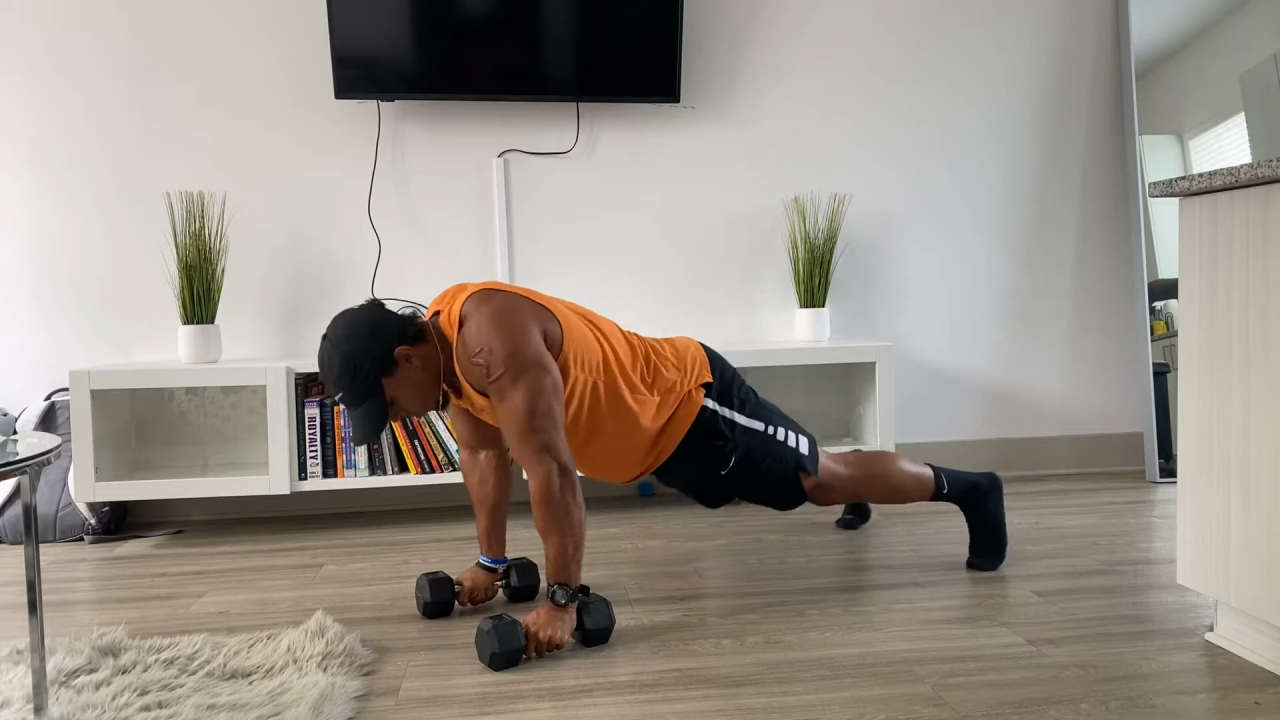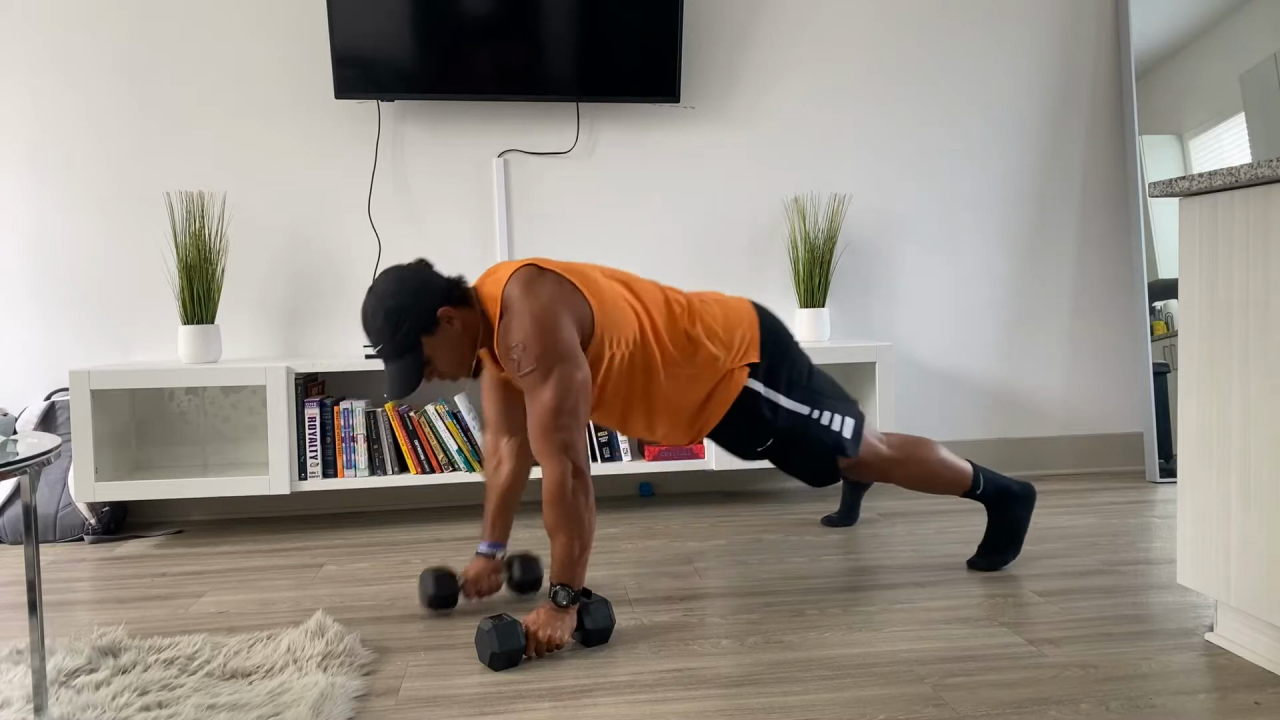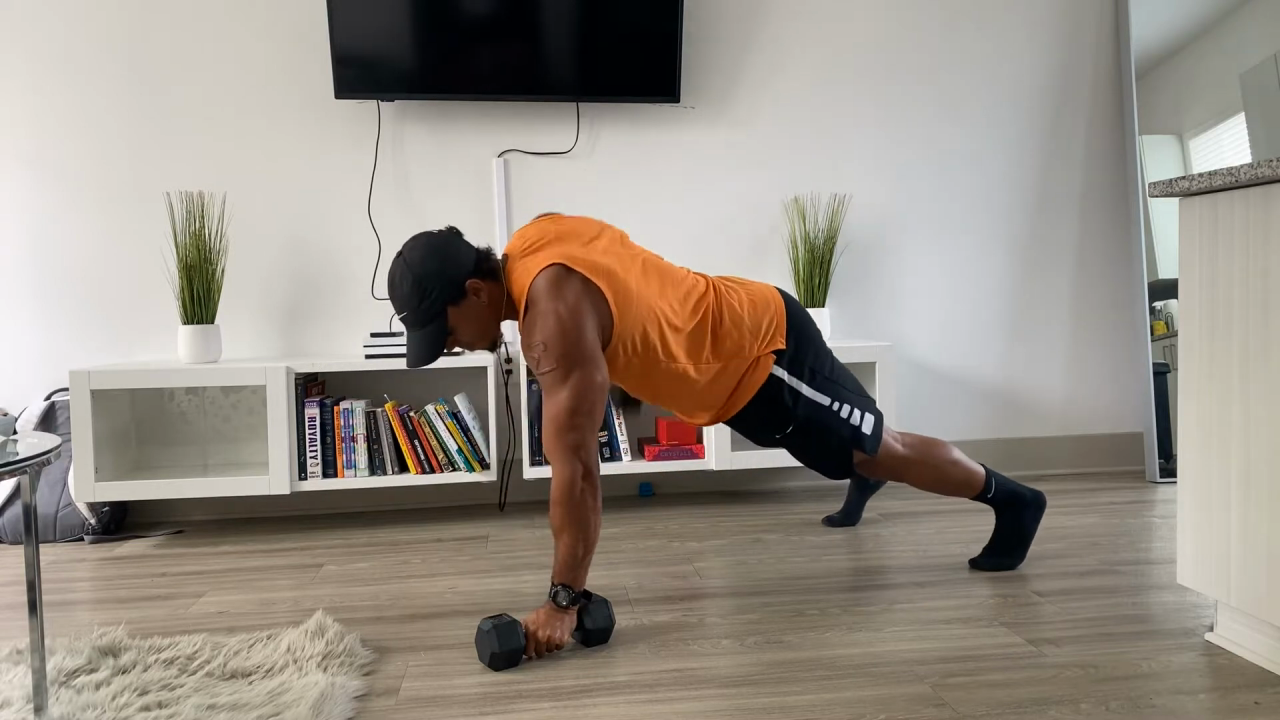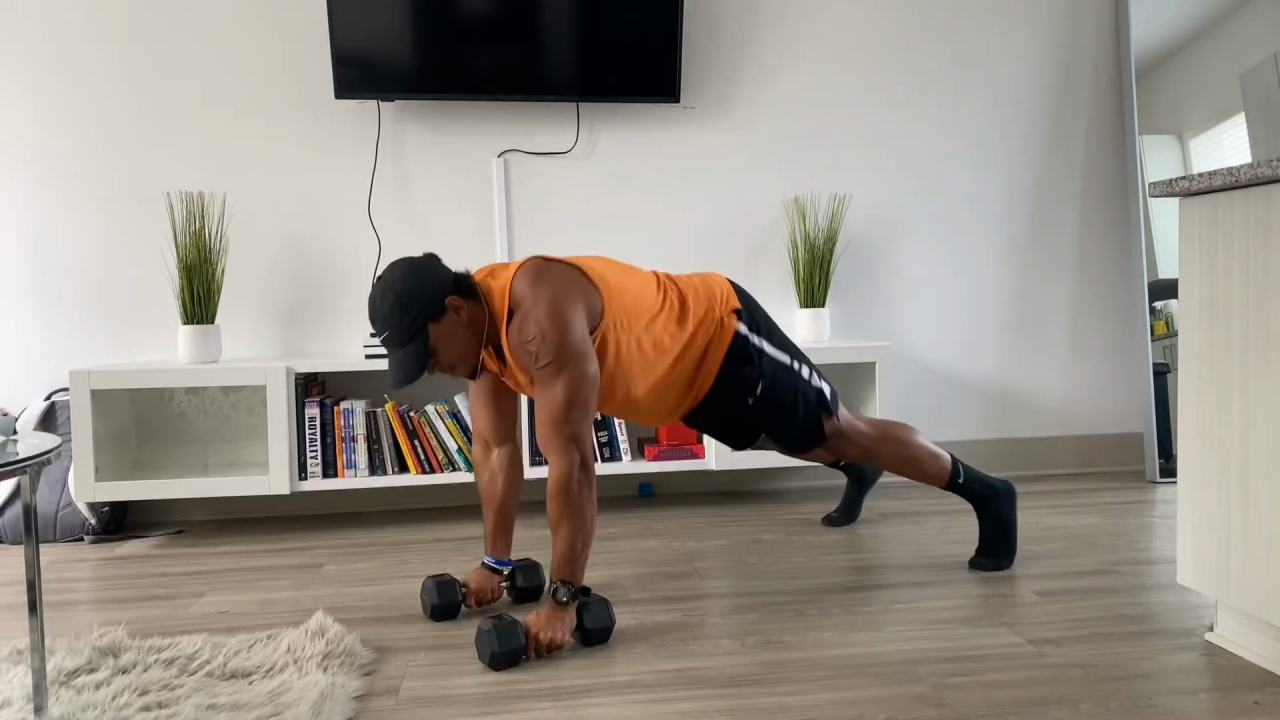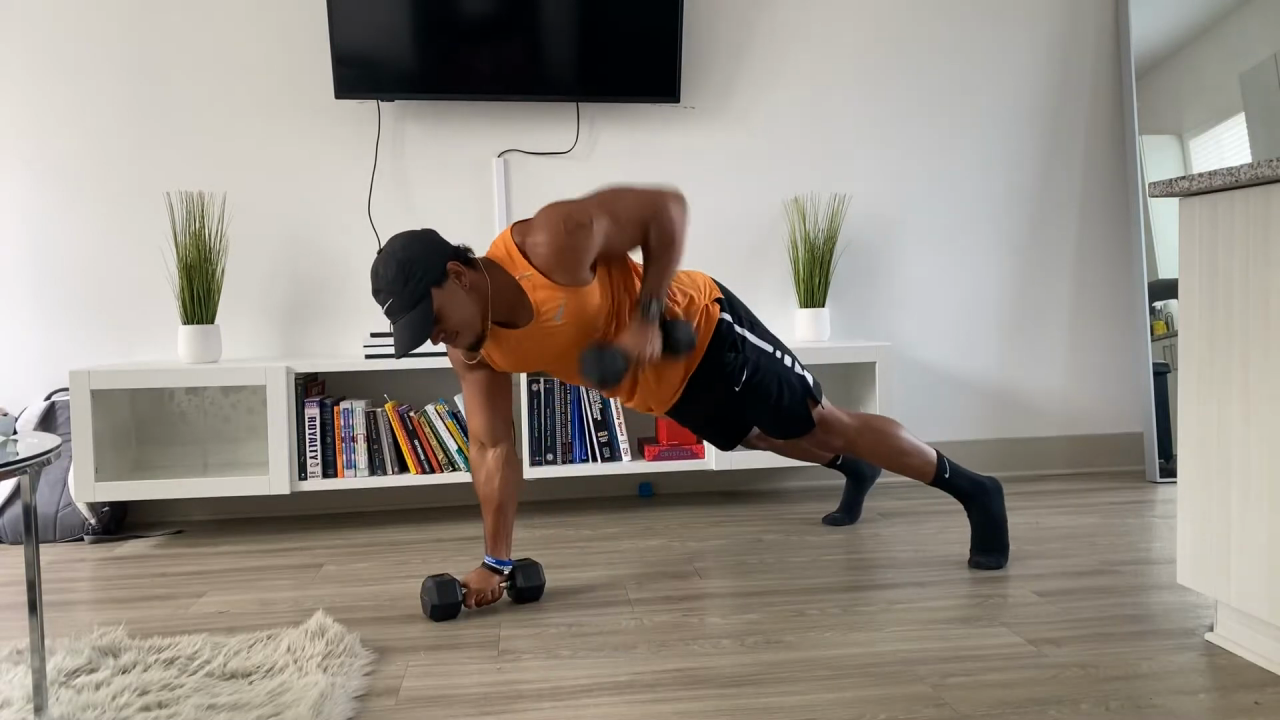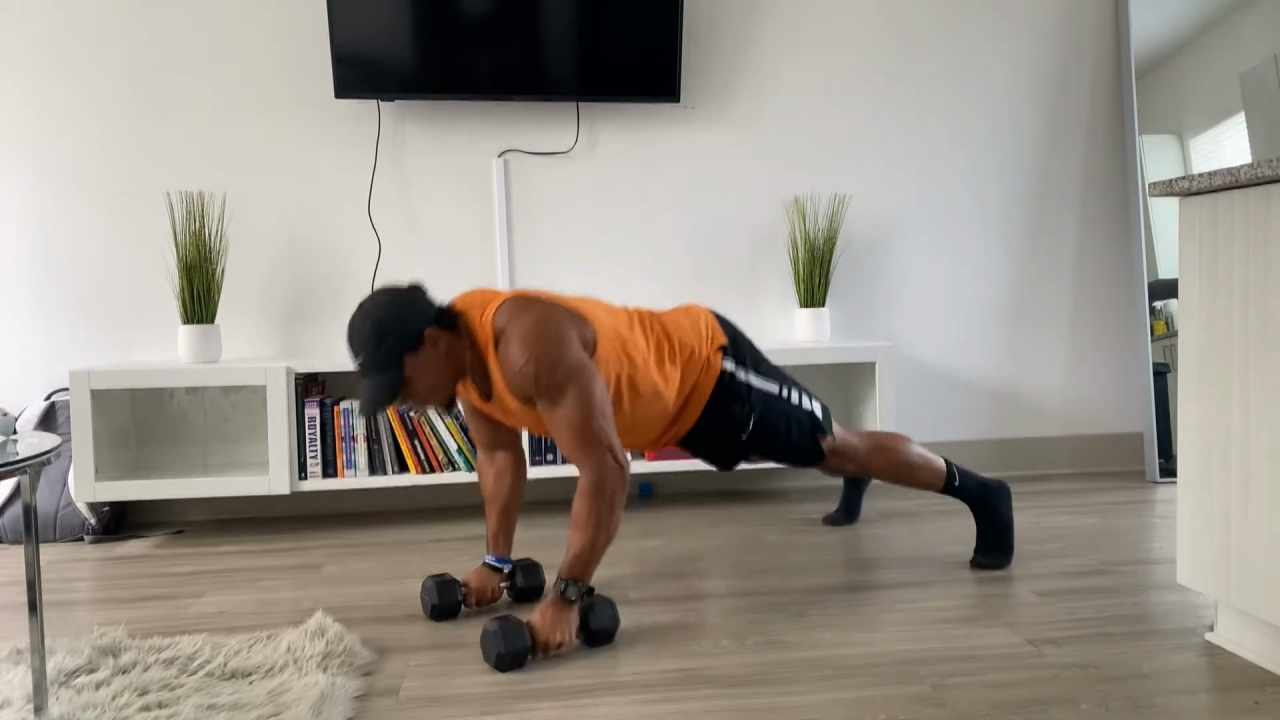
dt=0.7s
person 1, frame 1
left shoulder: (491, 338)
right shoulder: (443, 340)
left elbow: (552, 471)
right elbow: (483, 453)
left wrist: (561, 600)
right wrist: (490, 561)
left hip: (690, 402)
right hip: (657, 424)
left knee: (821, 478)
left ankle: (967, 489)
right ankle: (839, 492)
person 1, frame 2
left shoulder: (531, 320)
right shoulder: (489, 319)
left elbow: (566, 466)
right elbow: (507, 437)
left wrist: (562, 601)
right wrist: (492, 550)
left hip: (740, 367)
right hip: (706, 376)
left knee: (865, 451)
left ankle: (1001, 494)
right ankle: (855, 480)
person 1, frame 3
left shoulder: (552, 313)
right shoulder: (532, 237)
left elbow: (575, 471)
left wrist: (563, 601)
left hip: (765, 353)
right hip: (739, 332)
left knee: (879, 450)
left ankle: (1013, 500)
right ankle: (866, 481)
person 1, frame 4
left shoulder: (541, 315)
right shoulder: (482, 328)
left elbow: (573, 463)
right elbow: (496, 448)
left wrist: (562, 598)
right wrist: (495, 563)
left hip: (721, 334)
right hip: (685, 377)
left knee: (839, 431)
right knee: (780, 440)
left ankle: (985, 493)
right ankle: (859, 473)
person 1, frame 5
left shoulder: (552, 241)
right shoulder: (472, 346)
left elbow: (668, 204)
right elbow: (493, 448)
left wrist: (647, 317)
right wrist: (495, 560)
left hip: (705, 332)
right hip: (668, 389)
left knee: (822, 419)
right knee: (766, 437)
left ankle: (972, 490)
right ankle: (855, 471)
person 1, frame 6
left shoulder: (530, 348)
right shoulder: (457, 355)
left elbow: (604, 473)
right elbow: (499, 450)
left wrist: (566, 595)
right wrist: (496, 560)
left hip: (710, 371)
right hip: (673, 399)
left knee: (837, 447)
right knee: (780, 451)
left ankle: (980, 493)
right ankle: (853, 480)
